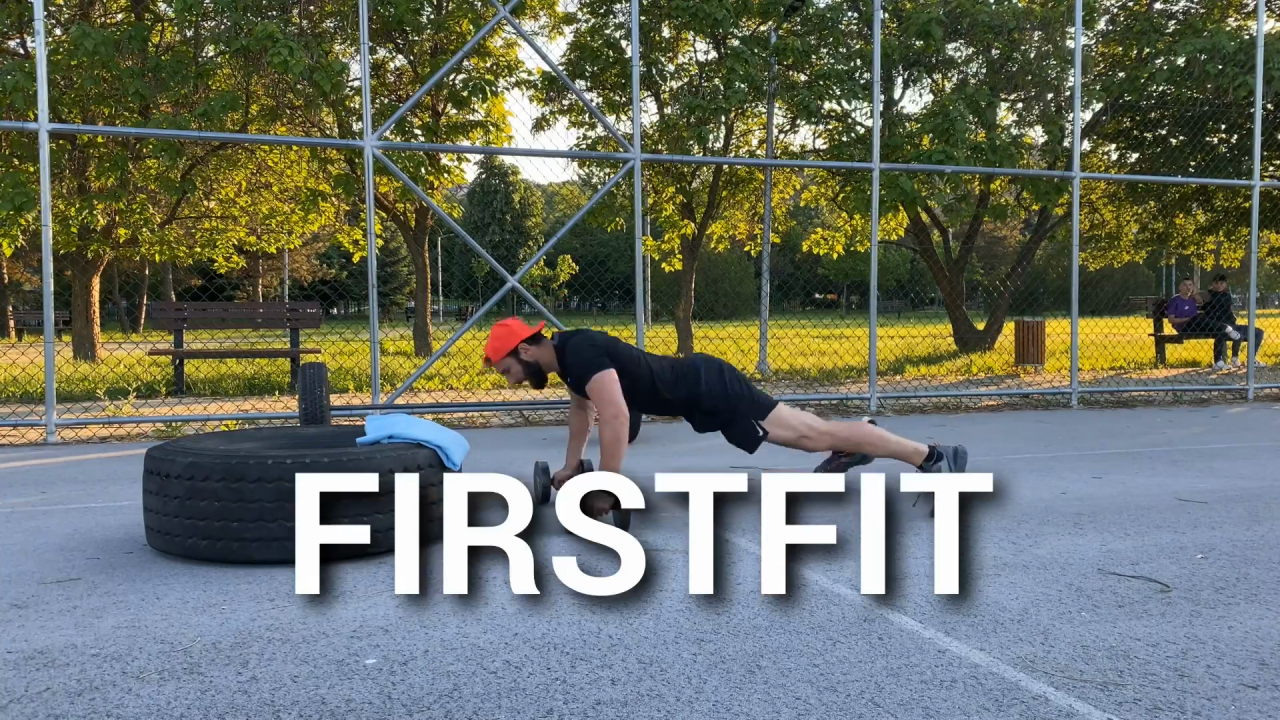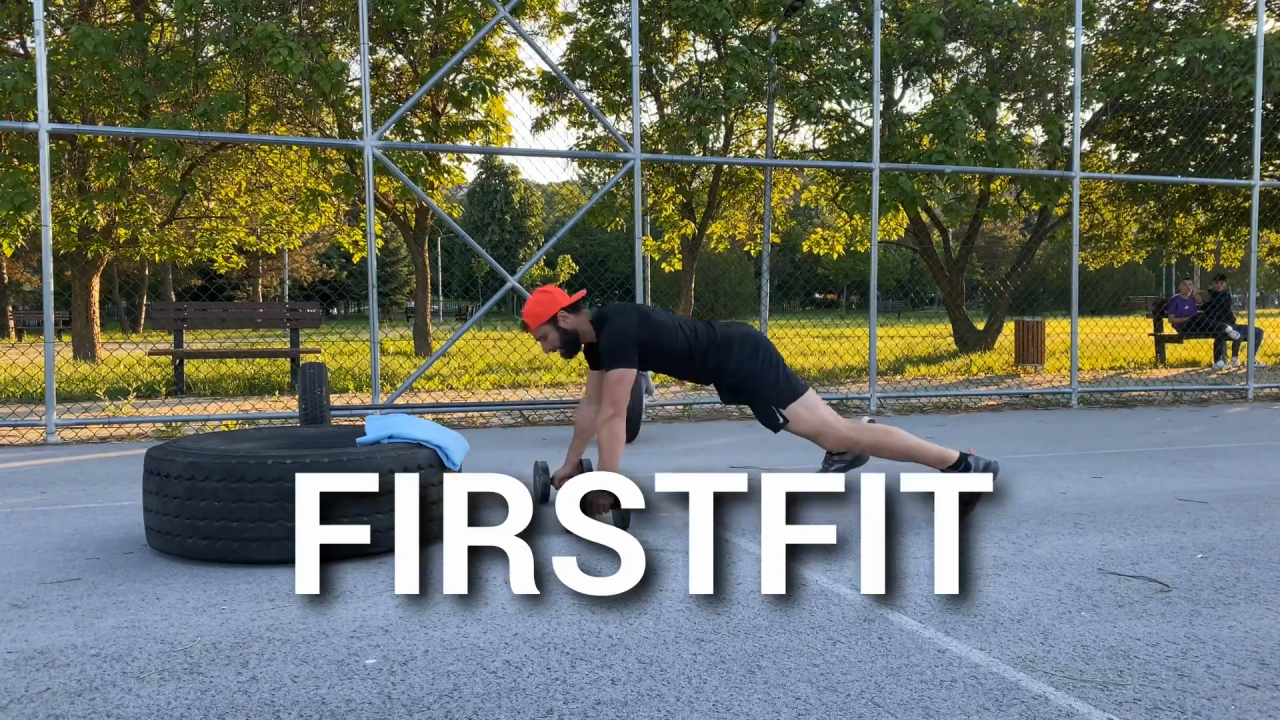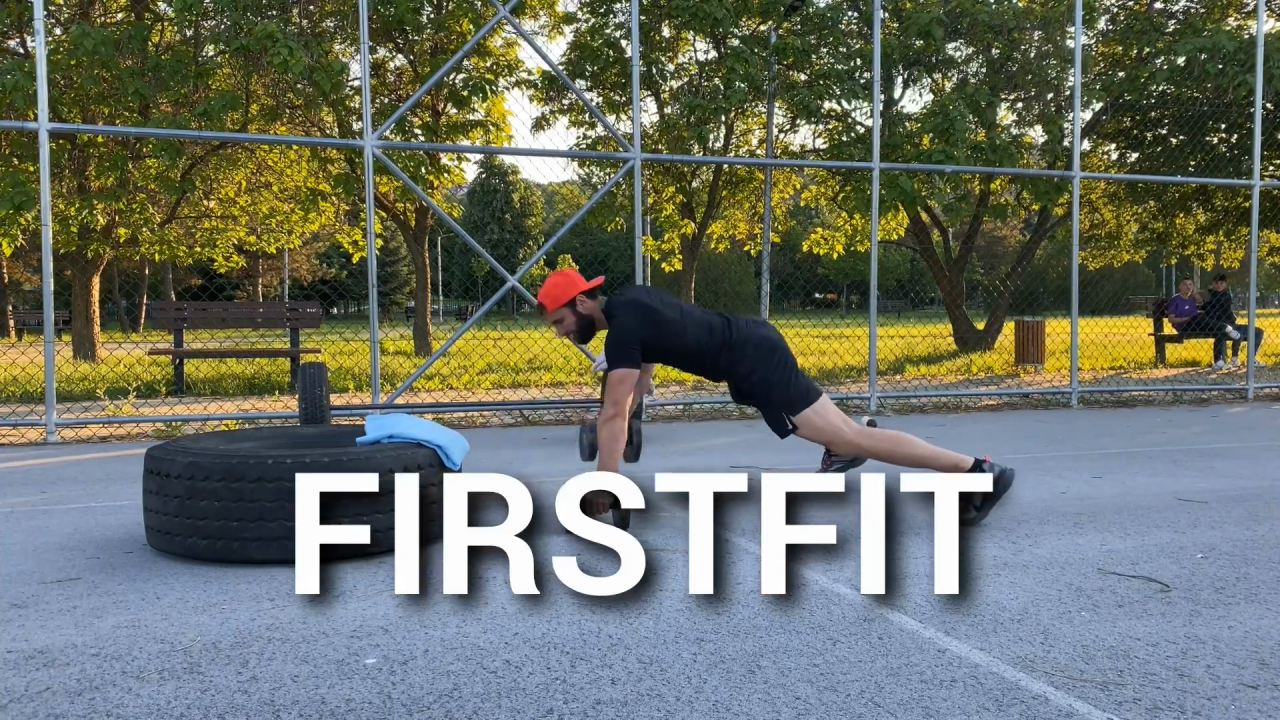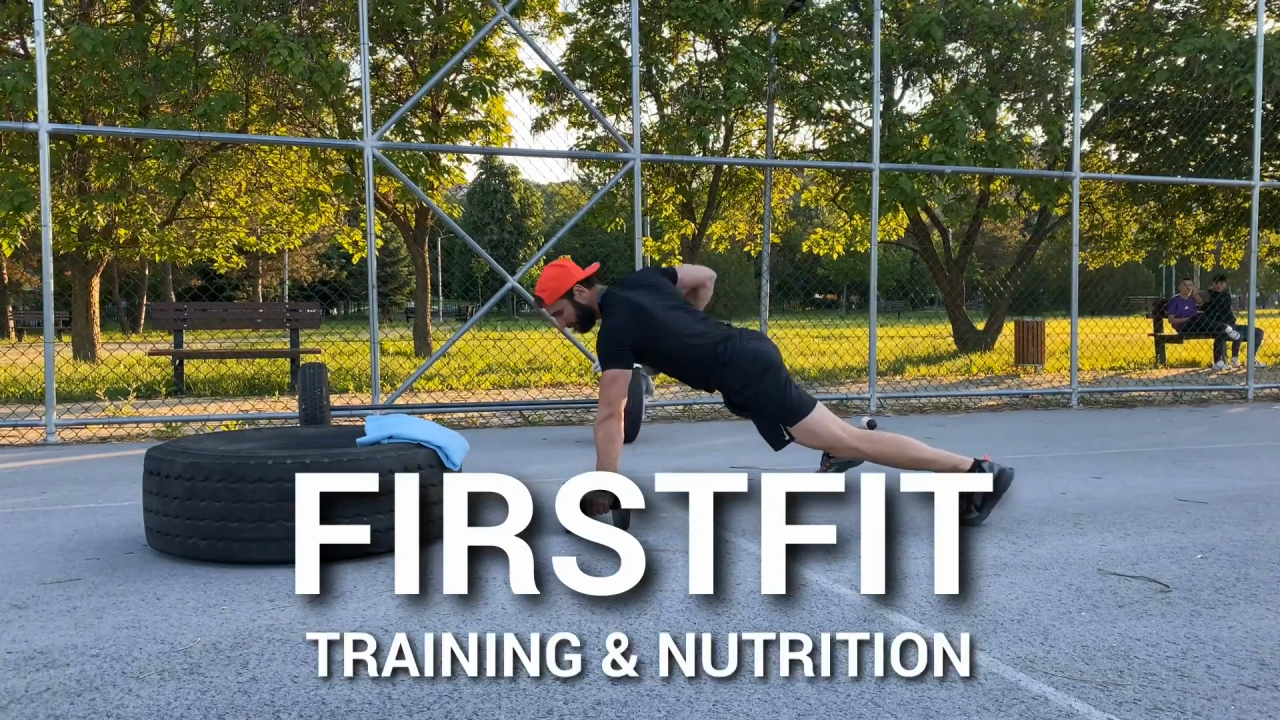
dt=0.3s
person 1, frame 1
left shoulder: (578, 352)
right shoulder: (566, 353)
left elbow: (616, 416)
right elbow: (580, 406)
left wrist: (607, 490)
right wrist: (571, 465)
left hip: (706, 389)
right hip: (696, 379)
left knee: (810, 433)
right knee: (790, 418)
left ankle: (933, 457)
right ankle: (857, 445)
person 1, frame 2
left shoulder: (617, 332)
right shoulder: (600, 334)
left elbow: (613, 415)
right elbow: (591, 406)
left wrist: (607, 489)
right wrist: (569, 466)
left hip: (742, 358)
right hip: (736, 349)
left knee: (835, 430)
left ankle: (965, 466)
right ankle: (845, 452)
person 1, frame 3
left shoulder: (622, 328)
right shoulder: (626, 302)
left elbow: (614, 413)
right elbow: (641, 370)
left wrist: (606, 490)
right wrist: (617, 424)
left hip: (755, 360)
right hip: (752, 339)
left knee: (850, 435)
left ankle: (979, 472)
right ankle: (840, 451)
person 1, frame 4
left shoulder: (614, 329)
right shoulder: (642, 279)
left elbow: (610, 416)
right elbow: (706, 277)
left wrist: (605, 491)
left hip: (747, 376)
right hip: (749, 346)
left knee: (851, 441)
left ankle: (978, 472)
right ankle: (838, 454)
